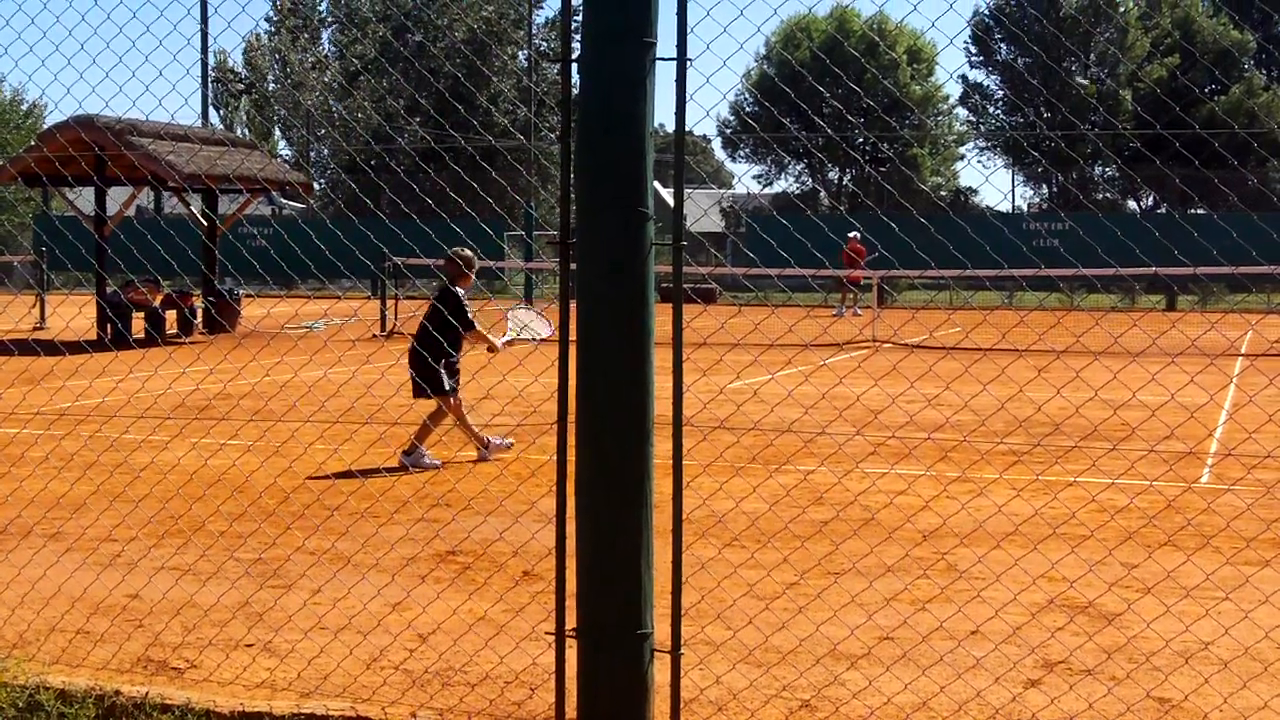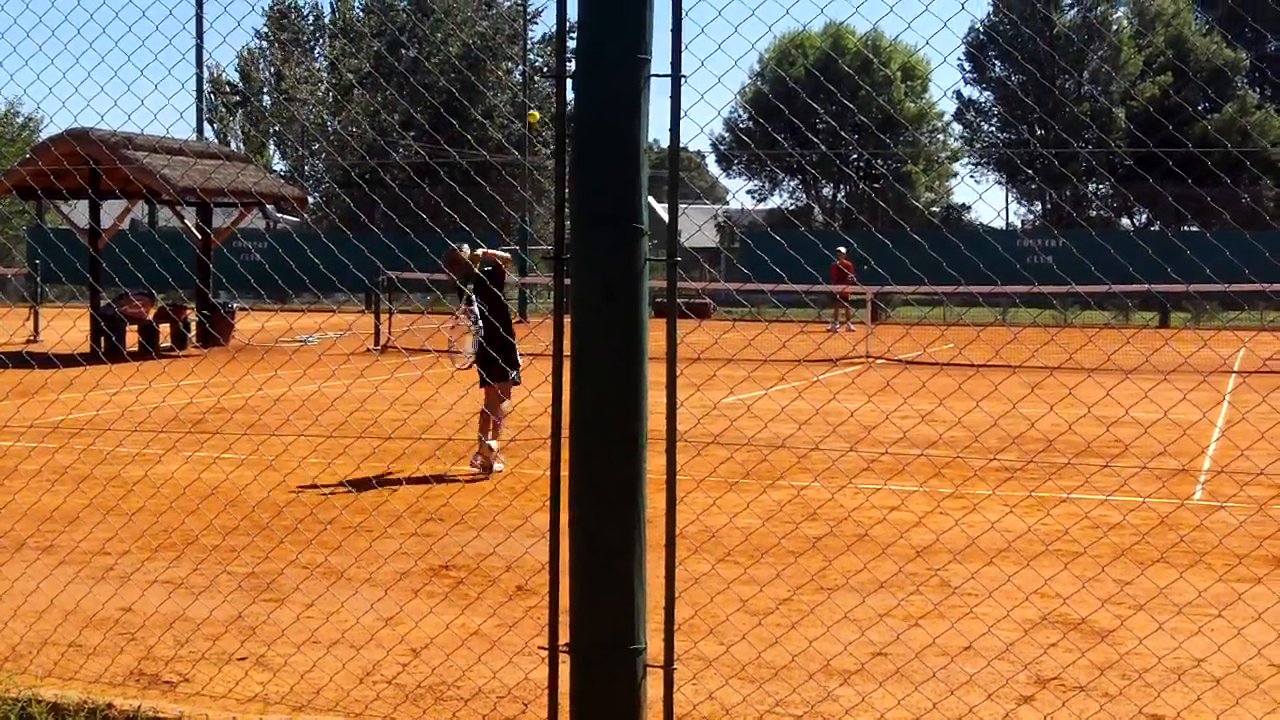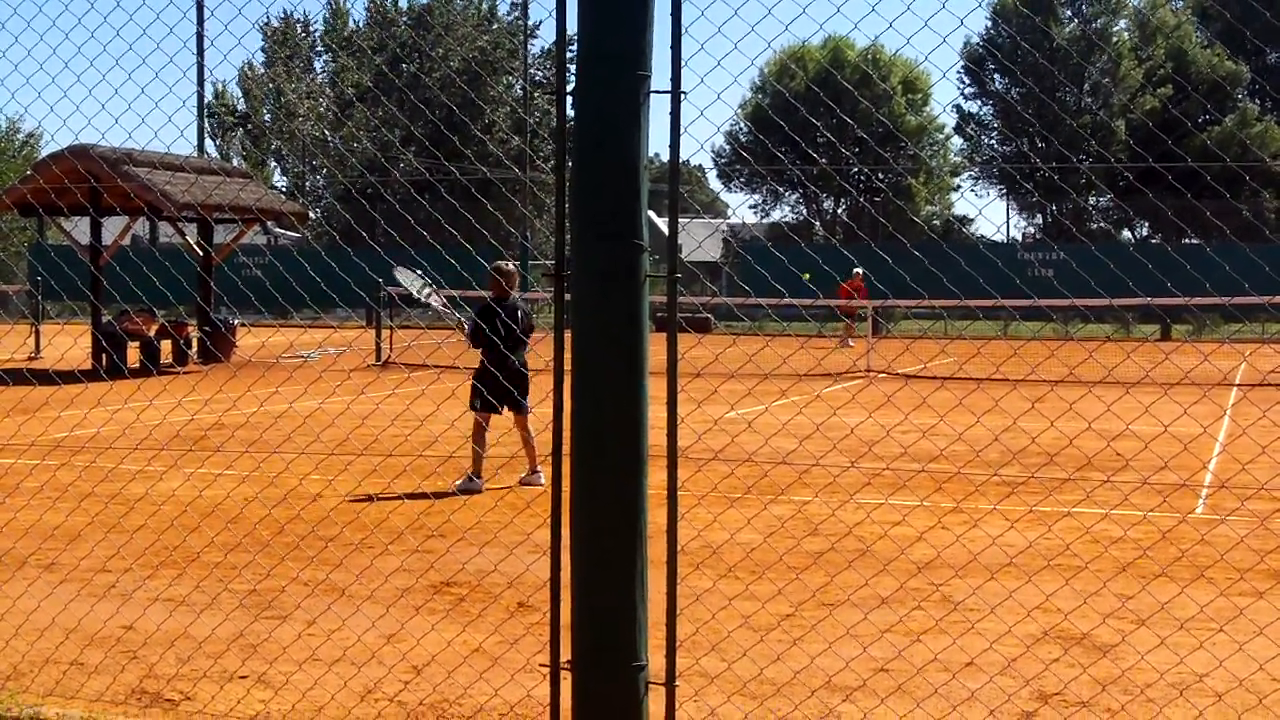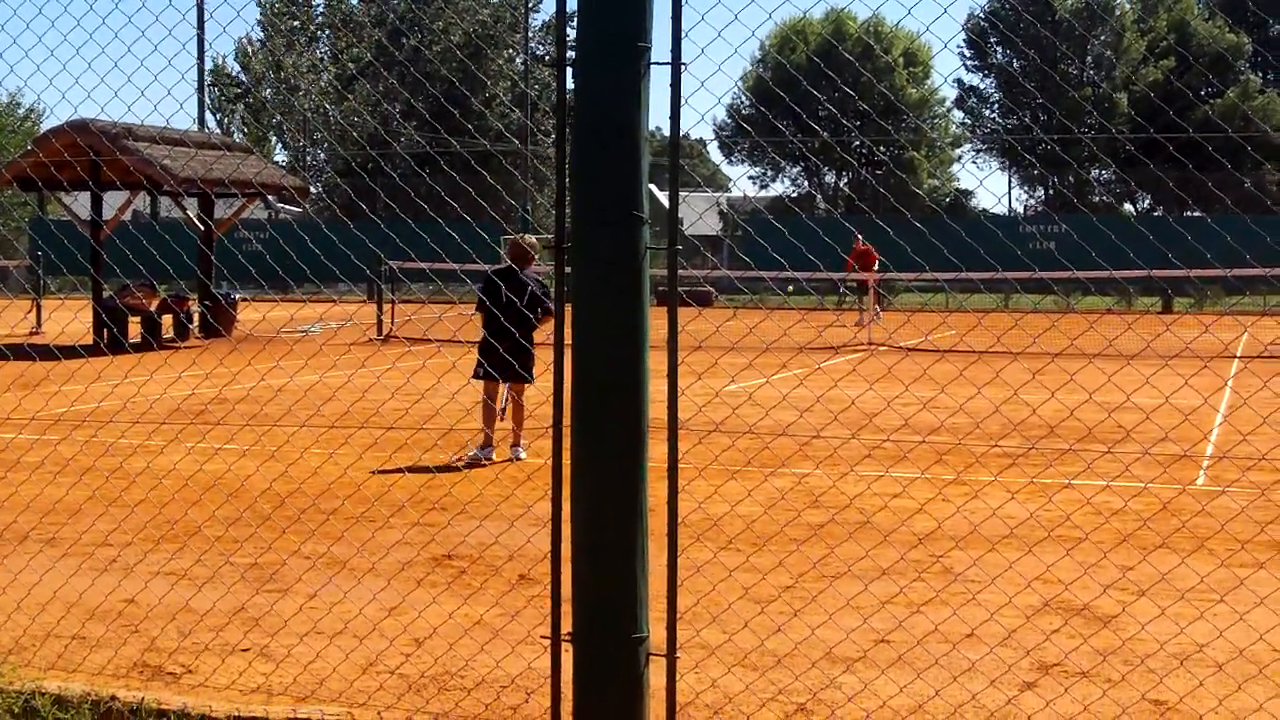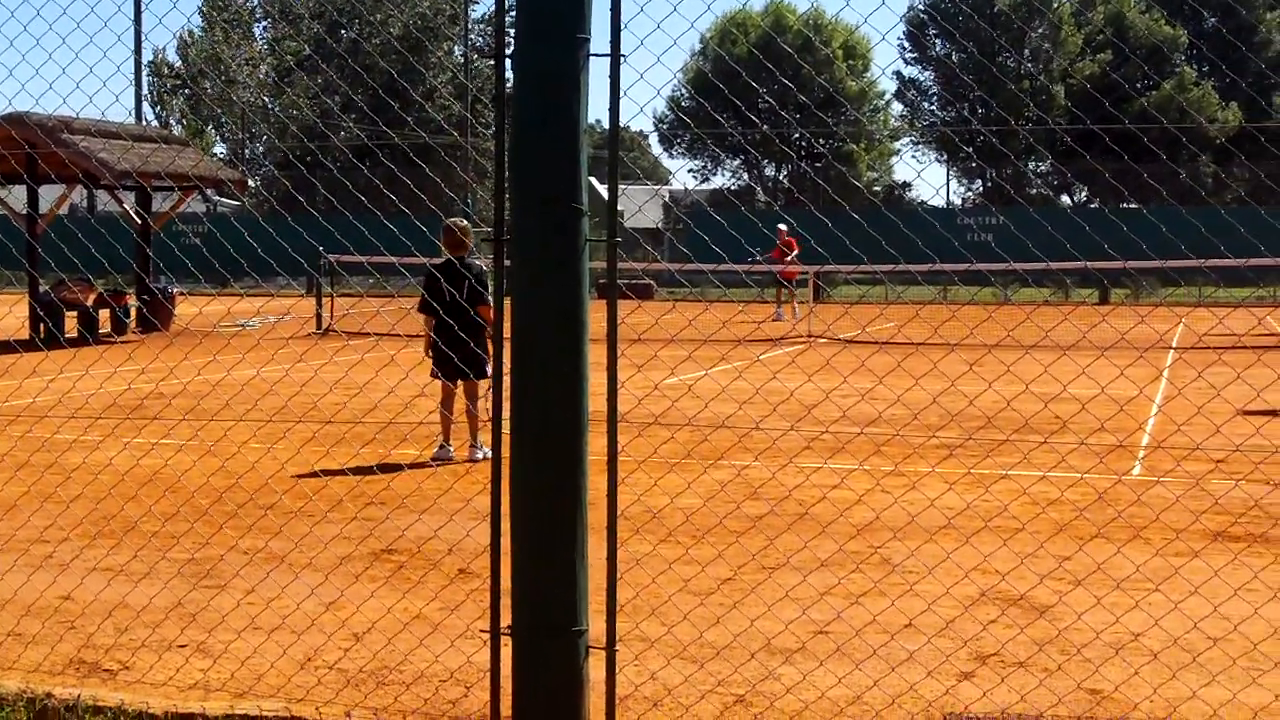
dt=1s
person 1, frame 1
left shoulder: (448, 291)
right shoulder: (455, 293)
left elbow: (461, 330)
right elbow: (471, 329)
left wrist: (485, 340)
right wrist: (493, 342)
left hip: (439, 356)
right hip: (433, 357)
left knee: (455, 404)
right knee: (446, 405)
left ankle: (484, 444)
right ankle: (412, 452)
person 1, frame 2
left shoulder: (468, 290)
right shoulder: (486, 276)
right elbow: (506, 259)
right wrist: (486, 254)
left hip: (484, 347)
right hip: (502, 346)
left knee: (491, 399)
right knee: (502, 398)
left ankle: (485, 453)
right ankle: (490, 442)
person 1, frame 3
left shoulder: (487, 308)
right shoulder: (523, 309)
left elbow: (476, 342)
left wrist: (470, 331)
left hip: (492, 371)
right hip: (518, 370)
left knee: (480, 423)
right knee: (522, 422)
left ankle: (476, 477)
right ankle: (535, 471)
person 1, frame 4
left shoulder: (493, 276)
right shoulder: (535, 282)
left elbow: (482, 310)
right elbow: (547, 315)
left wrist: (490, 331)
right wrist: (529, 326)
left hip: (493, 342)
right hip: (521, 344)
left knee: (490, 395)
right knee: (517, 396)
left ankle: (487, 446)
right ankle: (517, 446)
person 1, frame 5
left shoulder: (435, 271)
right shoulder: (477, 269)
left elbow: (428, 312)
right elbow: (483, 306)
left wrist: (428, 338)
right wrist: (491, 327)
left hip: (444, 339)
right hip: (472, 338)
left knee: (447, 393)
right knee: (471, 393)
left ankle: (446, 445)
right ankle: (475, 445)
